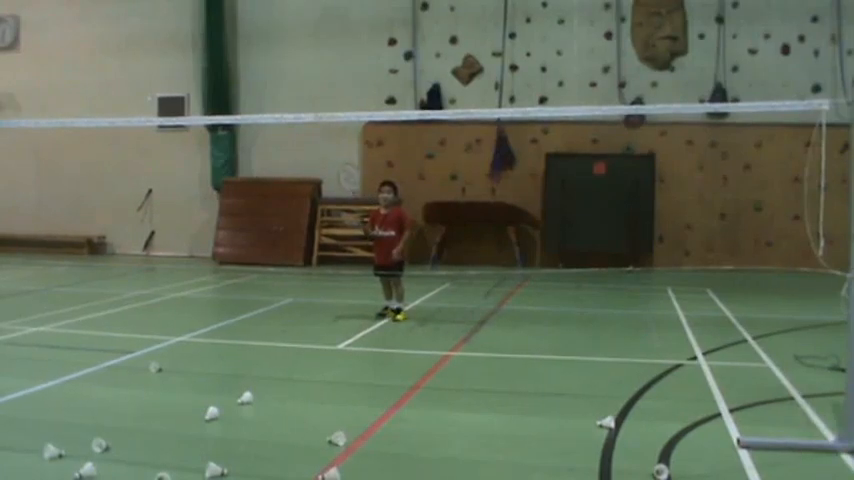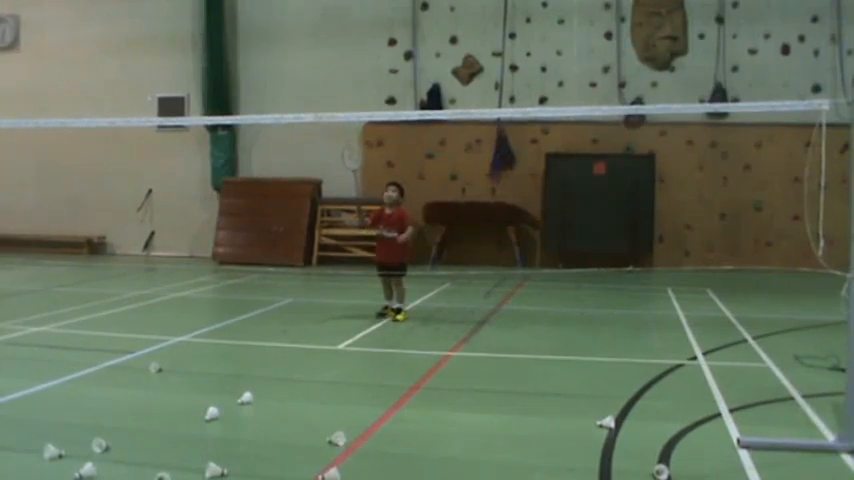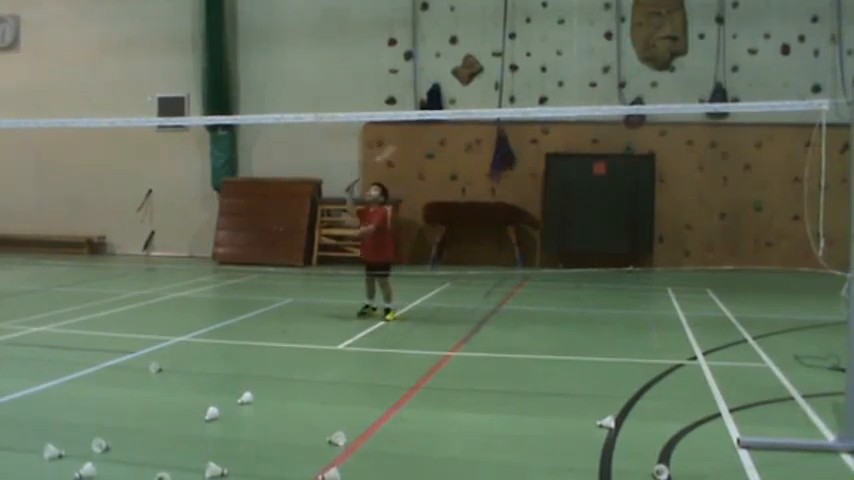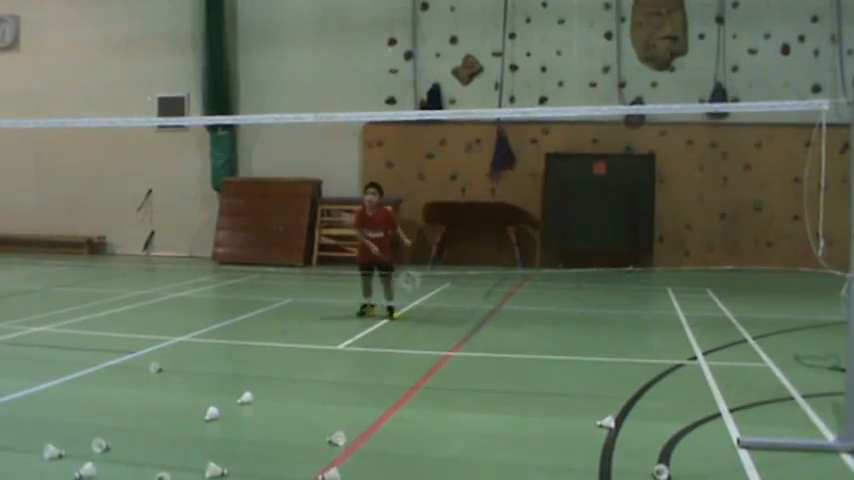
dt=0.7s
person 1, frame 1
left shoulder: (399, 213)
right shoulder: (375, 214)
left elbow: (406, 231)
right elbow: (370, 233)
left wrist: (399, 248)
right wrist: (367, 231)
left hip: (394, 255)
right hip: (380, 255)
left knee: (396, 281)
right knee: (384, 281)
left ankle: (399, 309)
right ankle: (389, 306)
person 1, frame 2
left shoulder: (402, 213)
right shoulder: (380, 213)
left elbow: (410, 229)
right elbow: (368, 223)
left wrist: (404, 236)
left hip: (398, 256)
right hip: (382, 255)
left knee: (397, 281)
right knee: (385, 281)
left ankle: (400, 308)
right ankle: (389, 306)
person 1, frame 3
left shoulder: (382, 212)
right shoulder: (366, 211)
left elbow: (372, 227)
right elbow: (353, 213)
left wrist: (358, 232)
right wrist: (350, 197)
left hip: (382, 254)
right hip: (369, 254)
left knee: (383, 280)
right knee: (369, 279)
left ankle: (389, 308)
right ankle: (370, 305)
person 1, frame 4
left shoulder: (386, 213)
right shoulder: (361, 213)
left elbow: (396, 228)
right elbow: (359, 233)
left wrist: (405, 239)
right wrist: (370, 246)
left hip: (385, 253)
right hip: (366, 252)
left knee: (386, 280)
right knee: (365, 279)
left ankle: (390, 307)
right ankle: (368, 304)
